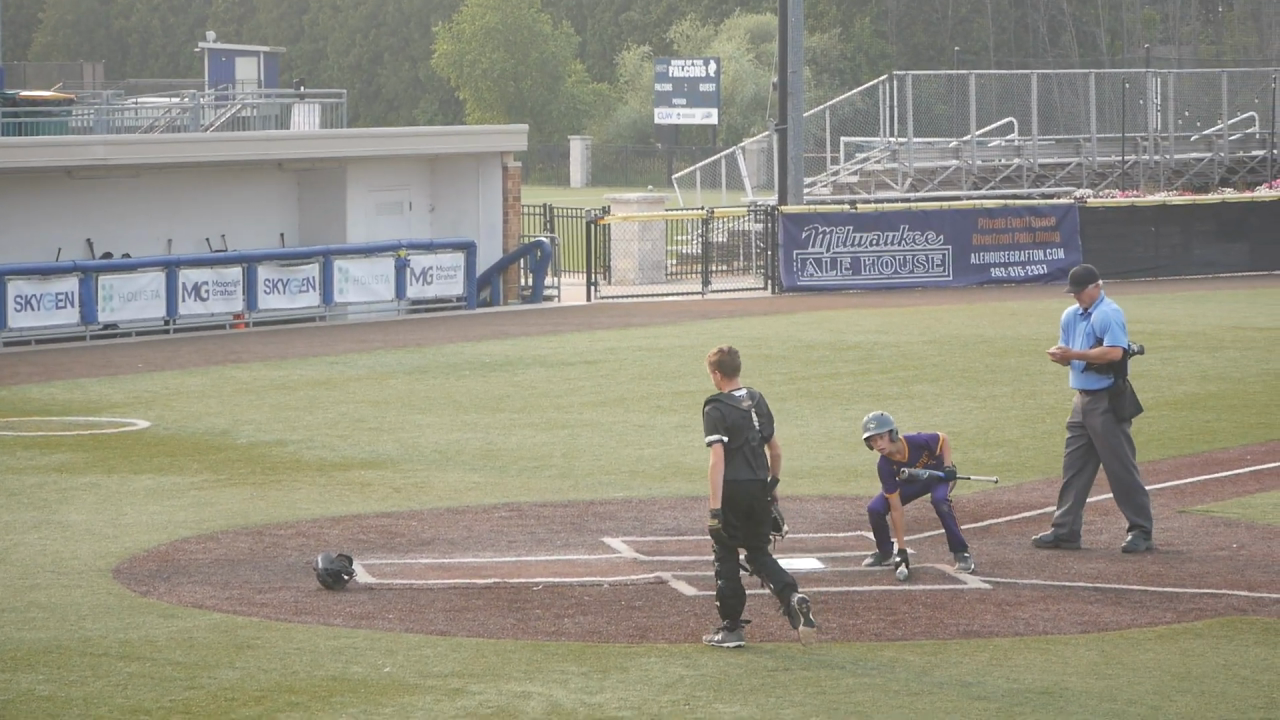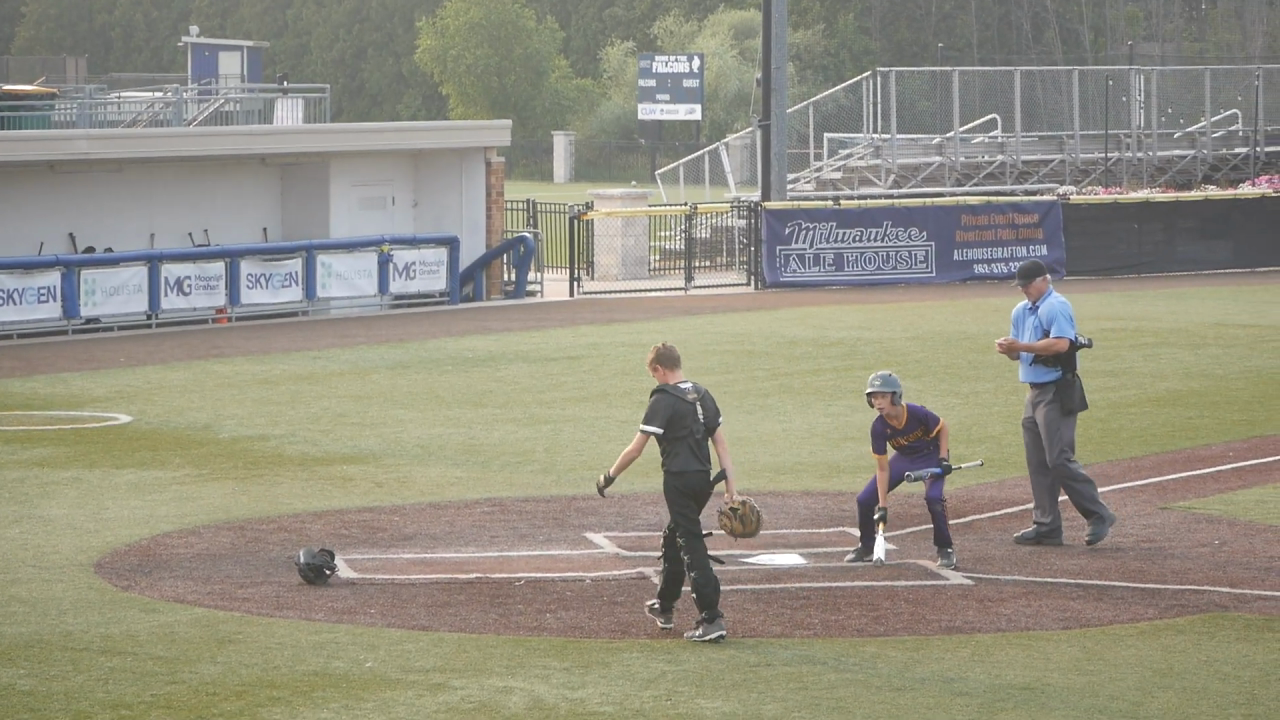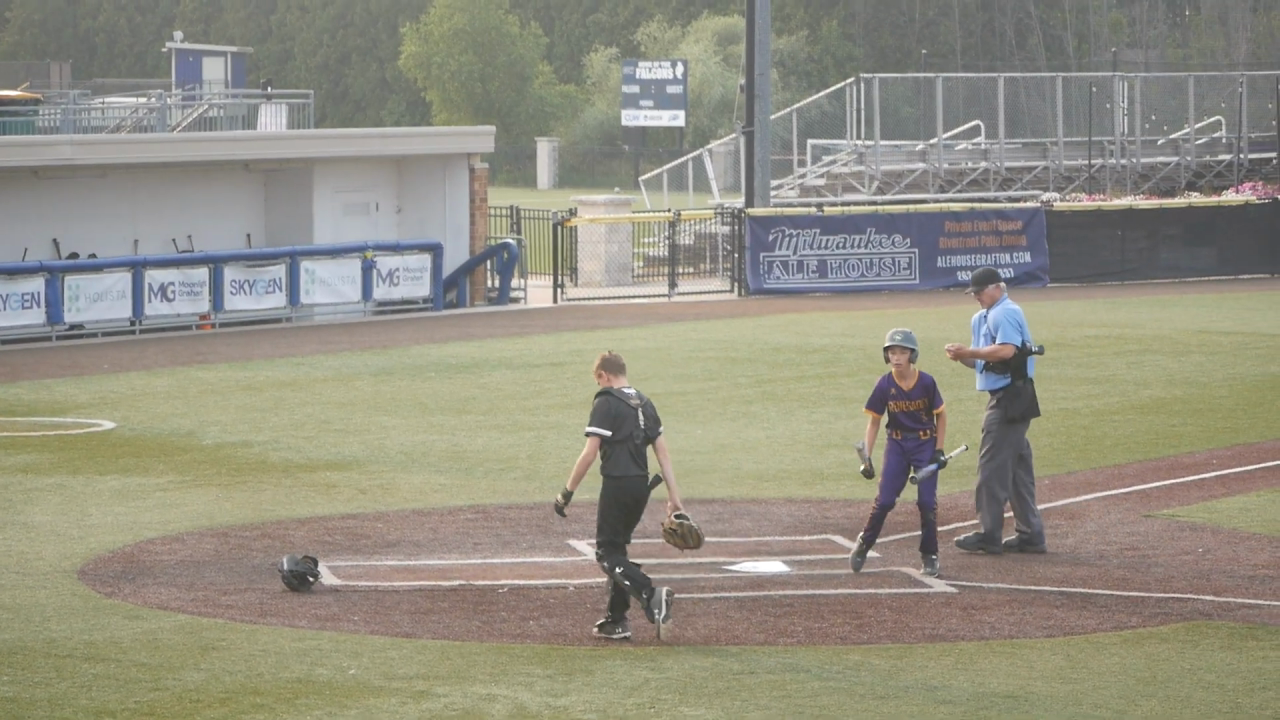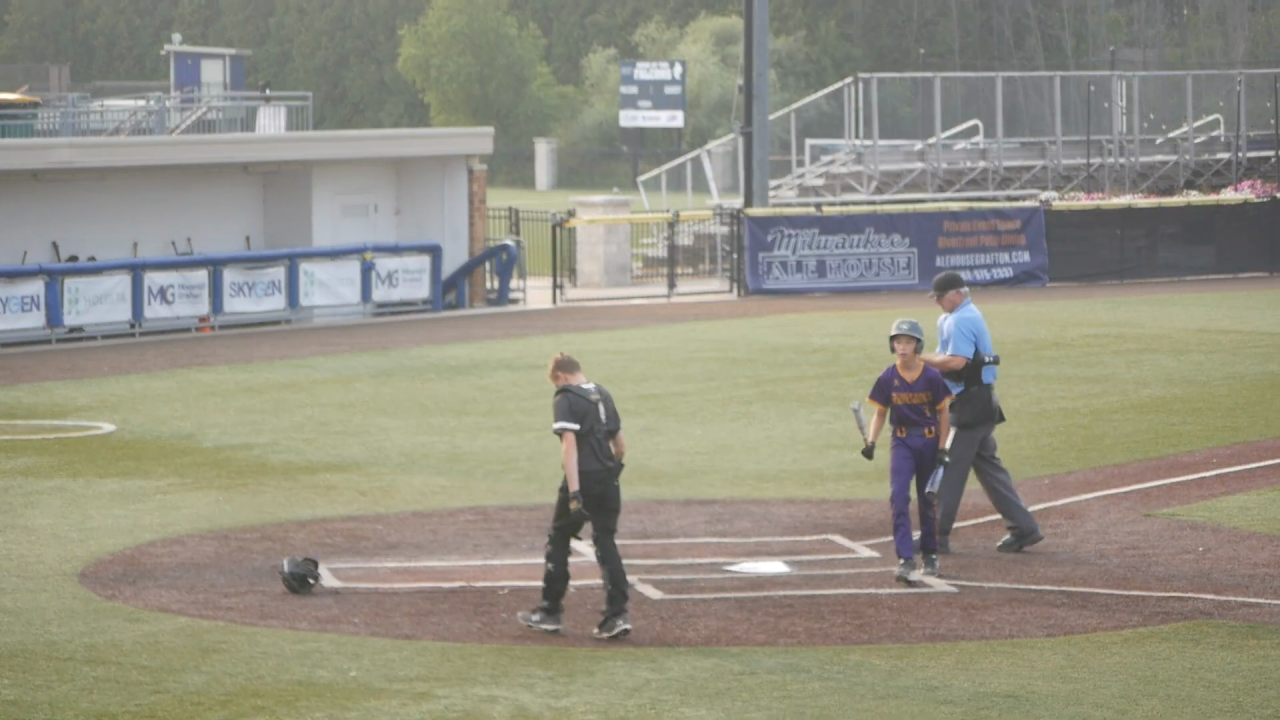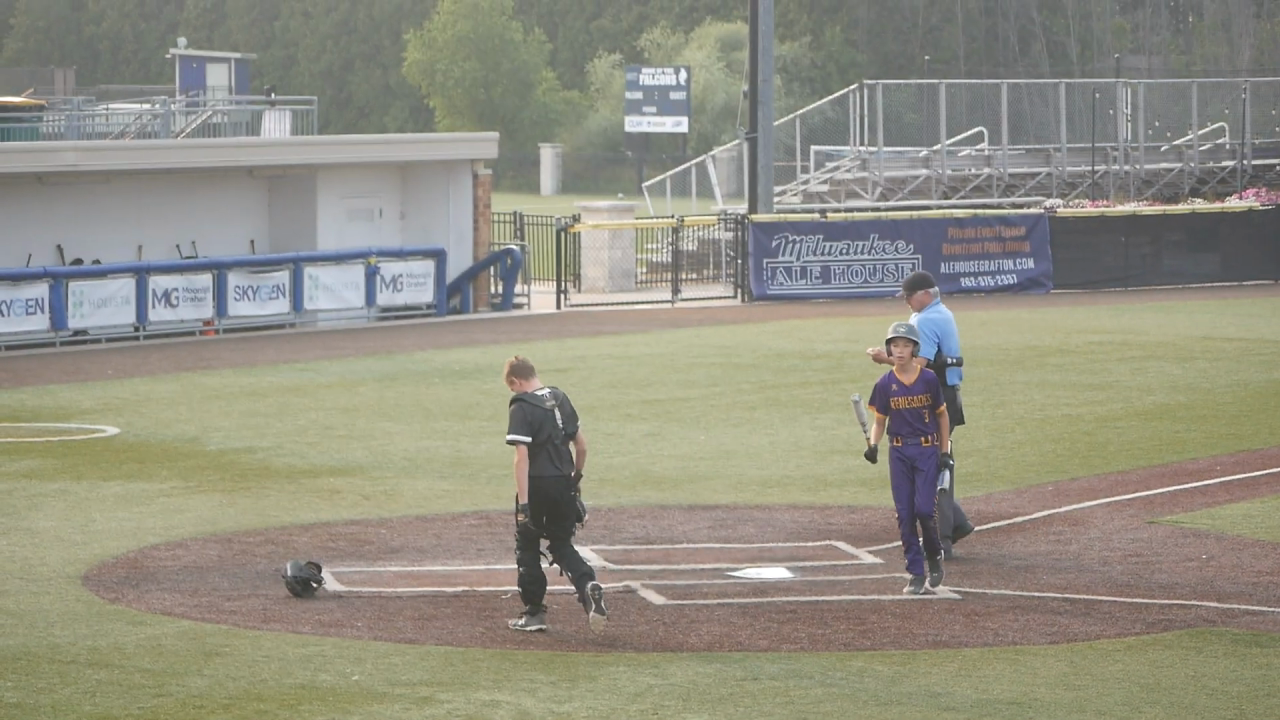
dt=0.3s
person 1, frame 1
left shoulder: (715, 409)
right shoulder: (758, 401)
left elbow: (717, 462)
right elbow: (774, 450)
left wrist: (714, 510)
right wrist: (770, 485)
left hip: (735, 491)
right hip: (761, 490)
left knee: (726, 558)
right knee: (759, 555)
left ankle: (731, 628)
right ankle: (794, 600)
person 1, frame 2
left shoulder: (663, 401)
right shoulder: (703, 395)
left elbow: (635, 449)
right elbow: (722, 444)
left wrist: (608, 476)
right wrist: (731, 488)
left hip: (679, 481)
right hip: (703, 480)
left knee: (692, 548)
right knee: (673, 539)
left ankle: (711, 619)
right ankle: (665, 606)
person 1, frame 3
left shoulder: (605, 403)
right shoulder: (645, 404)
left elbow: (589, 454)
right elbow: (663, 454)
left wrist: (567, 492)
right wrist: (674, 497)
left hip: (617, 486)
right hip: (641, 486)
left knee: (608, 554)
right knee: (615, 548)
left ankle: (653, 597)
right ankle: (616, 620)
person 1, frame 4
left shoulder: (565, 400)
right shoulder: (604, 396)
left elbow: (568, 446)
right elbow: (620, 447)
left wrist: (574, 493)
left hip: (580, 482)
right hip: (607, 481)
left knee: (558, 543)
right knee: (606, 546)
left ankle: (550, 612)
right ankle: (617, 615)
person 1, frame 5
left shoulder: (521, 408)
right shoulder: (561, 399)
left elbow: (521, 460)
right elbow: (581, 446)
left wrist: (522, 504)
right wrist: (575, 480)
left hip: (538, 486)
right hip: (564, 484)
left knee: (528, 547)
right knee: (560, 546)
left ankle: (534, 612)
right ankle: (588, 587)
person 2, frame 1
left shoulder: (1109, 314)
right shoulder: (1070, 315)
left elbow: (1114, 353)
left wrist: (1074, 354)
right wrist: (1059, 355)
left hip: (1108, 401)
right hip: (1082, 400)
left knee: (1121, 468)
right knee: (1074, 466)
left ankle: (1141, 530)
right ankle: (1065, 530)
person 2, frame 2
left shoulder: (1056, 307)
right shoulder: (1020, 311)
left elbow: (1061, 343)
left wrist: (1021, 346)
right wrist: (1009, 349)
left hip: (1057, 393)
right hip: (1035, 392)
left knee: (1059, 459)
right knee: (1038, 463)
left ankle: (1099, 515)
right ankle: (1047, 525)
person 2, frame 3
left shoulder: (1006, 313)
right shoulder: (981, 318)
left elbow: (1005, 350)
right elbow: (981, 359)
left wrist: (969, 352)
right wrist: (962, 356)
left hip: (1010, 398)
right hip: (1003, 398)
left knee: (992, 467)
right knee: (1015, 468)
left ankle: (989, 534)
right ankle: (1030, 534)
person 2, frame 4
left shoulder: (959, 320)
right shoulder: (968, 316)
left elbow: (955, 362)
left wrist: (923, 361)
right wrist: (928, 360)
left hip: (968, 402)
right hip: (978, 401)
left knee: (947, 468)
right knee: (987, 467)
left ankle: (938, 536)
right ankle: (1023, 528)
person 2, frame 5
left shoulder: (925, 321)
right shoulder: (944, 315)
left elbow: (918, 363)
left wrist: (886, 358)
right wrist: (889, 357)
right hip: (945, 398)
left ankle: (940, 541)
right ankle: (951, 523)
person 3, frame 1
left shoulder: (917, 440)
right shoulder: (885, 465)
left elbow: (944, 438)
right elbow: (896, 507)
left wrist: (948, 466)
right wrist: (901, 549)
left hip: (939, 473)
right hip: (913, 481)
left knee: (940, 500)
right knee: (875, 509)
left ankle: (961, 553)
right ankle: (885, 552)
person 3, frame 2
left shoulder: (918, 413)
right shoulder: (878, 427)
left elbow: (943, 429)
right elbow: (882, 469)
left wrist: (943, 458)
right wrist: (882, 508)
left hip: (930, 456)
right hip: (904, 458)
left knee: (934, 497)
right knee: (866, 500)
left ankle: (945, 549)
right ankle: (866, 547)
person 3, frame 3
left shoulder: (927, 382)
right shoulder: (884, 386)
left elbow: (940, 416)
right elbow: (873, 423)
left wrist: (939, 450)
right wrist: (867, 458)
left hip: (926, 443)
right hip: (897, 444)
left knee: (927, 501)
right knee: (884, 500)
left ankle: (929, 555)
right ankle: (865, 543)
person 3, frame 4
left shoulder: (931, 376)
right shoulder: (887, 378)
left elbow: (943, 412)
right elbow: (881, 413)
left wrist: (942, 447)
right wrist: (871, 441)
left hip: (928, 441)
right hip: (901, 441)
left knee: (927, 500)
right knee: (899, 496)
left ankle: (929, 554)
right ankle: (906, 560)
person 3, frame 5
left shoulder: (929, 379)
right shoulder: (884, 384)
left elbow: (942, 416)
right elbow: (880, 421)
left wrist: (944, 452)
right wrist: (873, 445)
left hip: (927, 450)
right hip: (899, 452)
left knee: (924, 509)
right knee: (904, 512)
left ankle: (934, 555)
right ankle: (916, 572)
